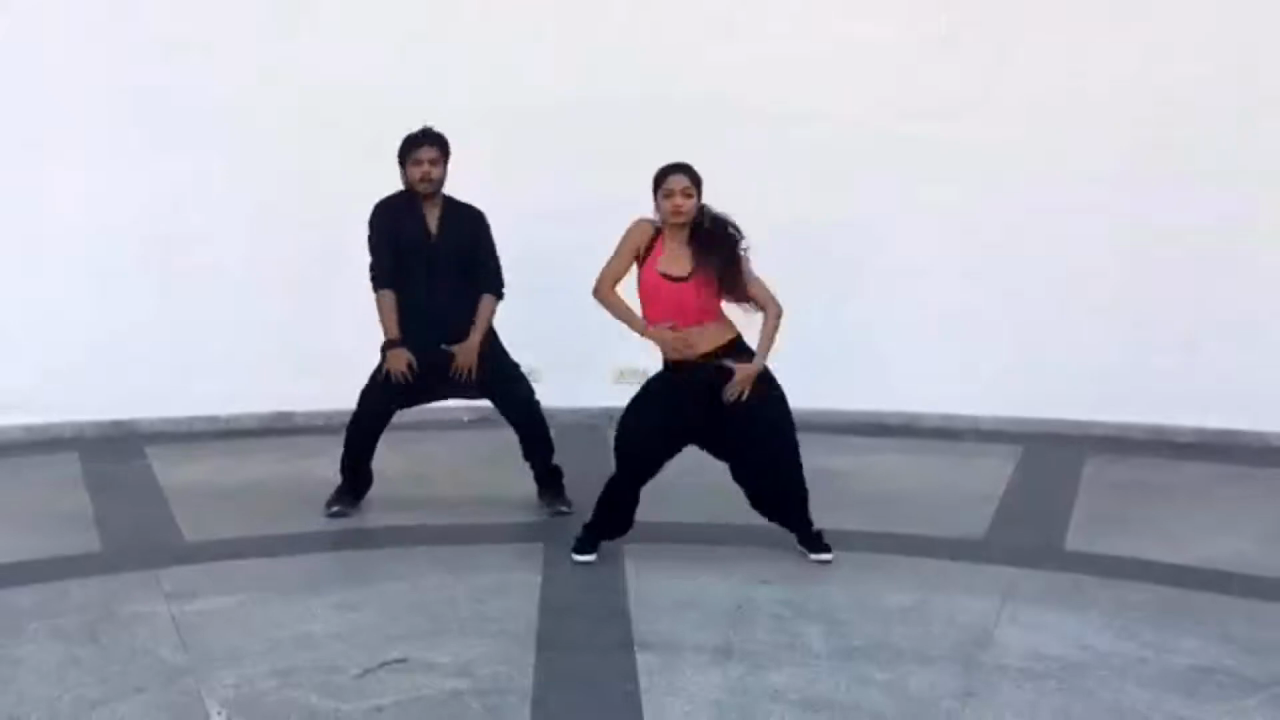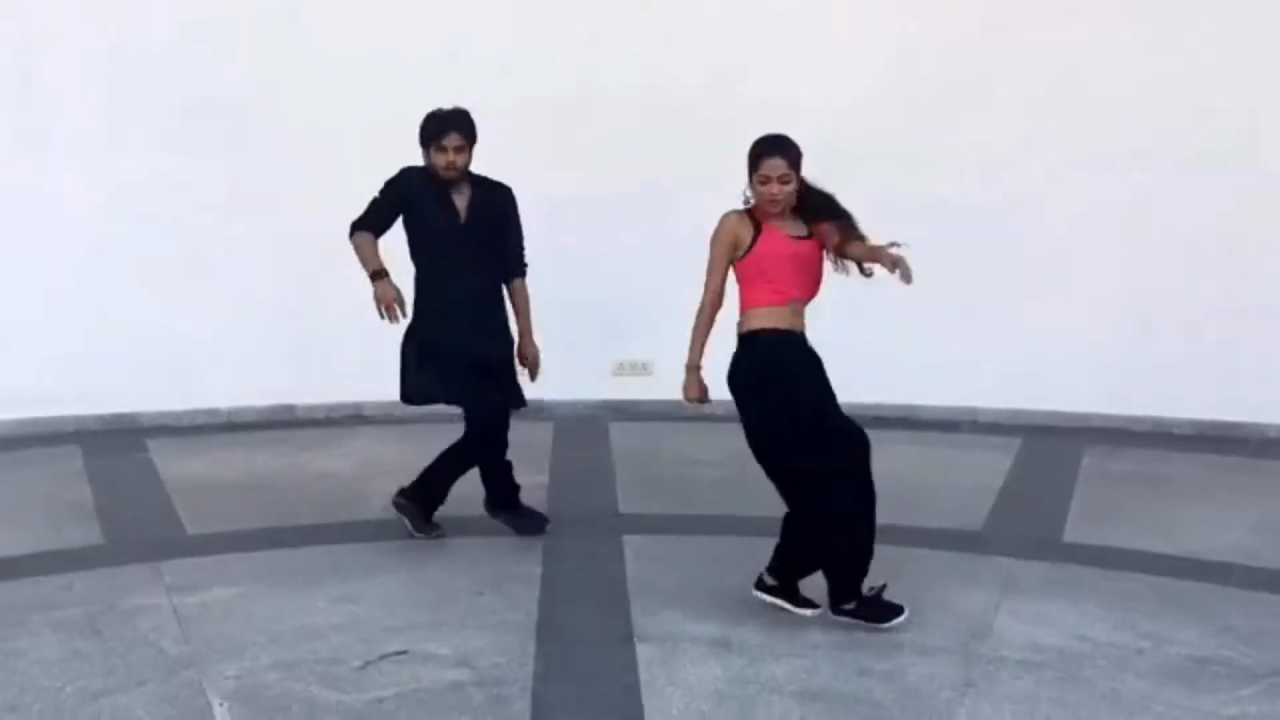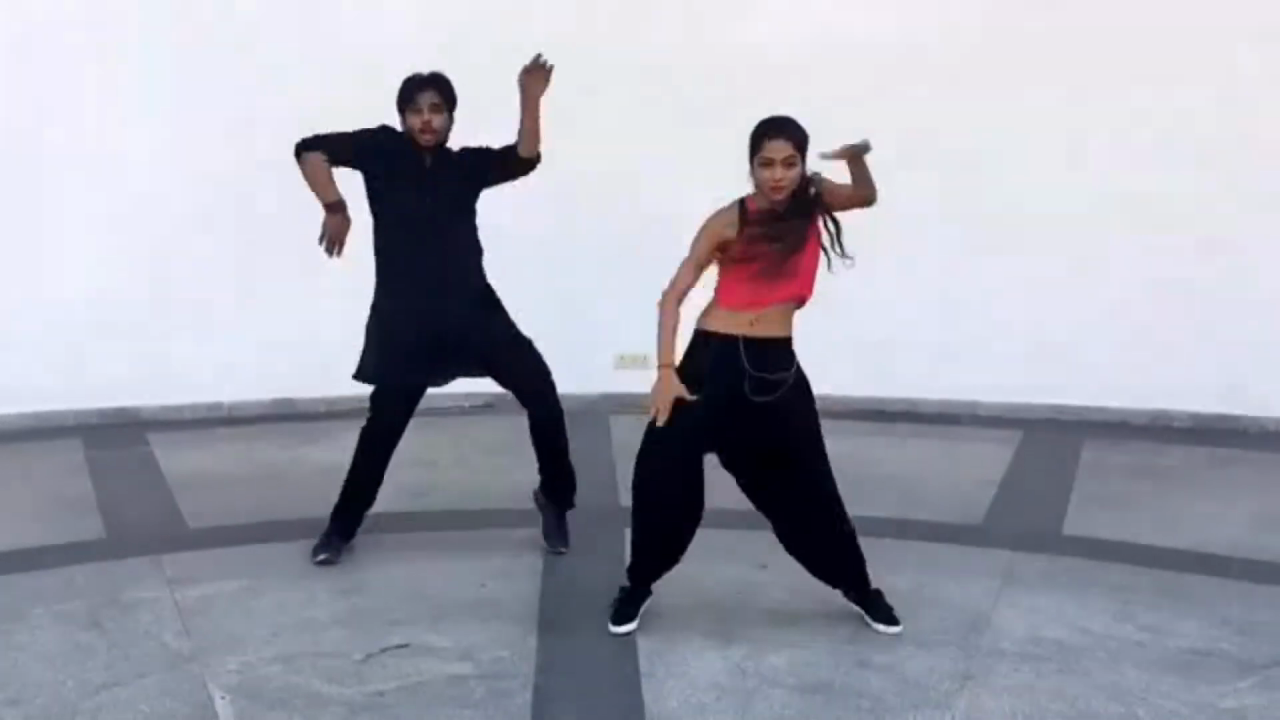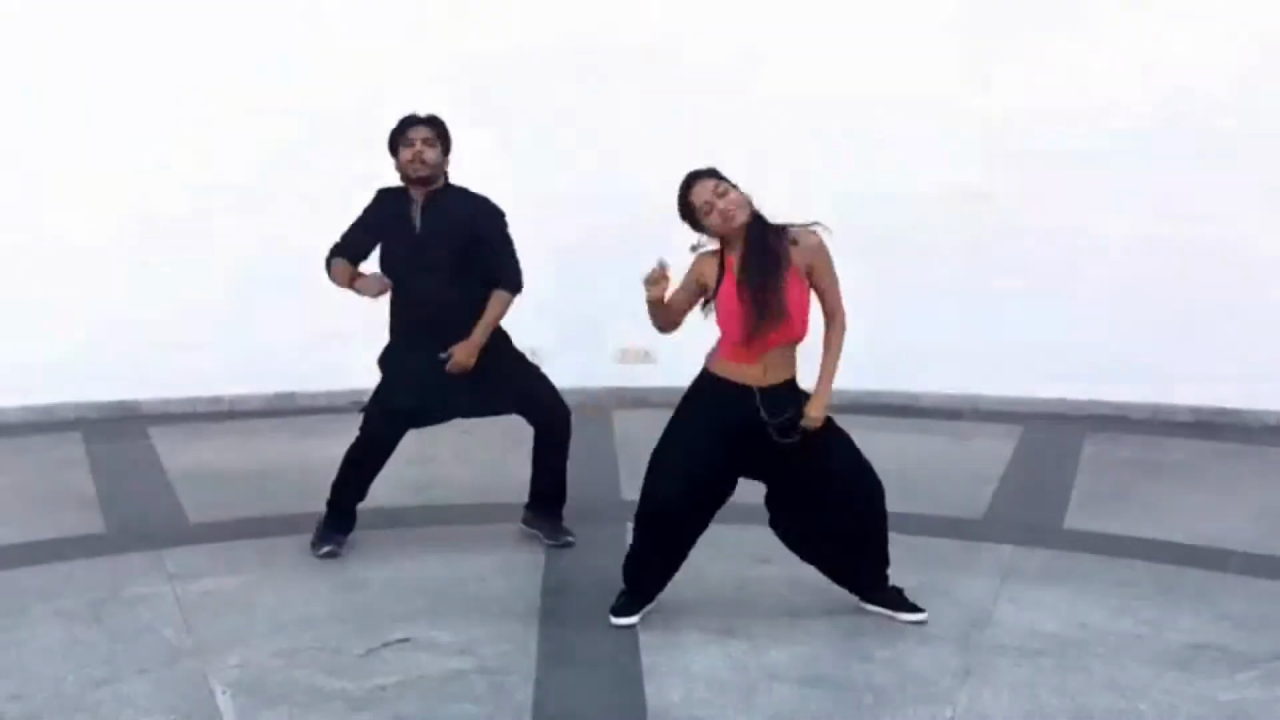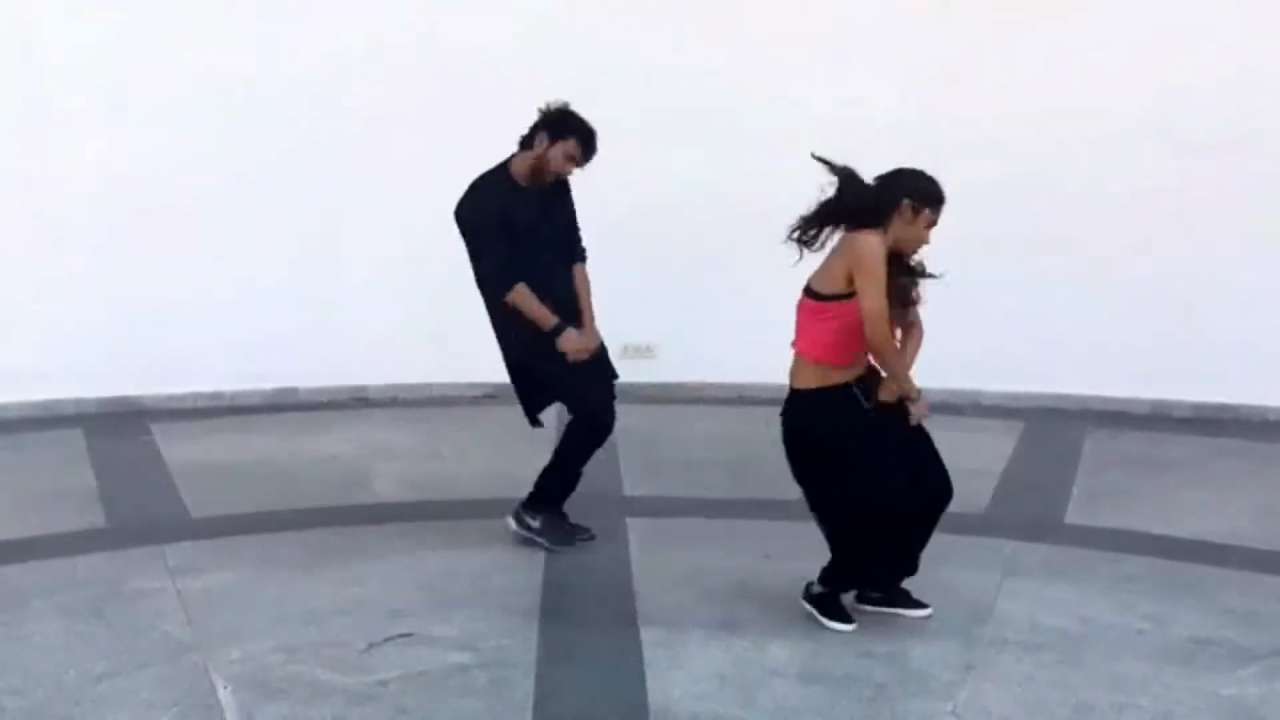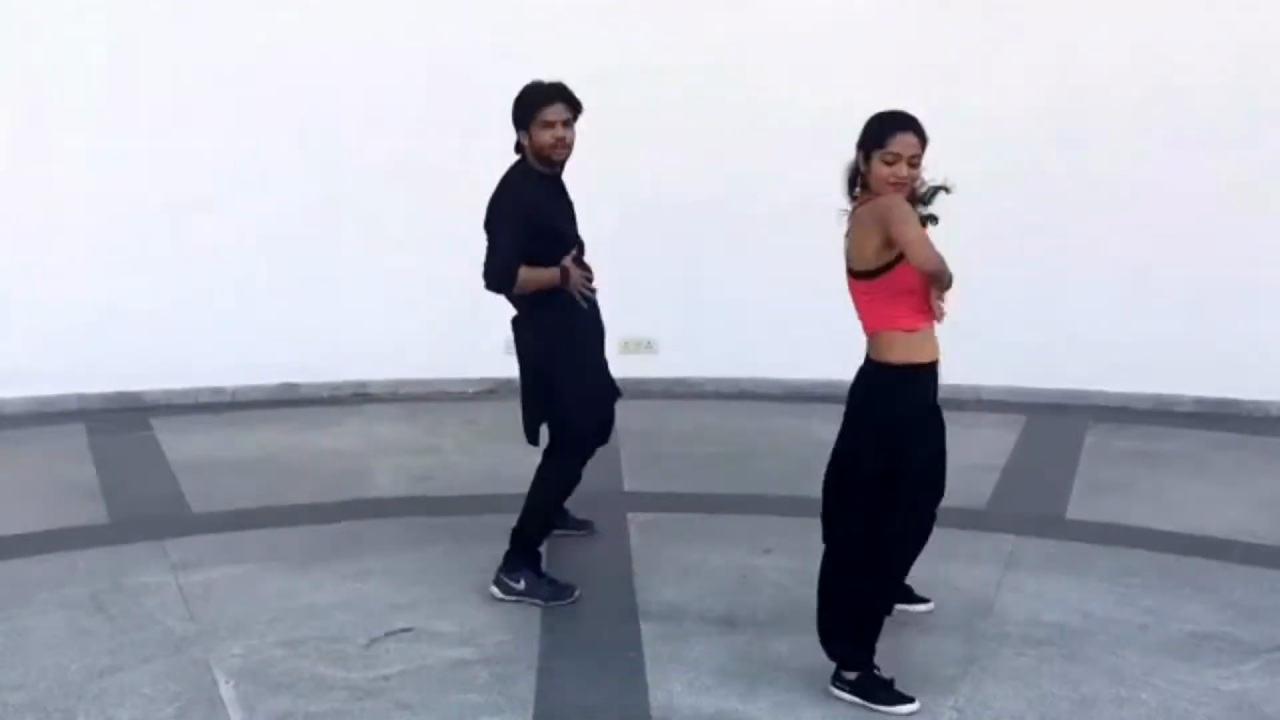
dt=0.7s
person 1, frame 1
left shoulder: (719, 247)
right shoulder: (644, 234)
left elbow: (771, 307)
right elbow: (603, 288)
left wrist: (757, 363)
right wrist: (650, 331)
left hip: (733, 369)
right hip: (679, 375)
left knee: (775, 454)
right knee: (633, 453)
left ankle: (802, 528)
right ankle: (598, 531)
person 1, frame 2
left shoulder: (814, 223)
right shoulder: (734, 224)
left elbow: (852, 247)
right elbow: (710, 300)
left wrist: (886, 257)
right wrist: (693, 368)
left hip: (800, 357)
right hip: (760, 358)
left knee: (819, 471)
right knee: (844, 452)
left ankle: (778, 578)
right ankle: (843, 594)
person 1, frame 3
left shoulder: (813, 202)
right shoulder: (728, 222)
left elbow: (865, 196)
right elbow: (674, 295)
left wrist: (856, 160)
right wrist: (665, 370)
left hip: (776, 367)
right hip: (711, 362)
left knee: (809, 487)
right knee: (662, 479)
left ankle: (858, 586)
right ankle: (637, 587)
person 1, frame 4
left shoulder: (803, 245)
right shoulder: (708, 266)
left elbow: (835, 320)
right elbow: (667, 324)
left wrist: (823, 392)
right wrist: (654, 298)
left hip: (784, 400)
right hip: (717, 400)
left knee: (856, 491)
right knee: (667, 499)
left ankle: (874, 586)
right ankle: (639, 587)
person 1, frame 5
left shoulder: (889, 261)
right shoulder: (864, 248)
left elbow: (910, 328)
right elbow: (878, 337)
left wrist: (895, 384)
right wrist: (909, 392)
left hip: (865, 389)
right hip: (820, 405)
left knee: (929, 489)
right knee: (880, 512)
left ankle: (876, 586)
right ankle: (825, 588)
person 1, frame 6
left shoulder: (874, 215)
right shoulder: (888, 207)
right elbow: (930, 268)
right wrist: (936, 286)
left hip: (892, 383)
right hip: (899, 390)
left knee: (891, 508)
right knee: (890, 518)
left ankle: (884, 585)
right ankle: (852, 667)
person 2, frame 1
left shoulder: (471, 219)
right shoulder: (389, 213)
left elbow: (491, 283)
right elbow: (383, 282)
left wrist: (474, 341)
right wrist: (394, 344)
left hip: (470, 337)
right hip: (414, 340)
left knee: (525, 408)
right knee: (367, 415)
left ankle: (549, 485)
right ankle: (352, 485)
person 2, frame 2
left shoulder: (498, 197)
right shoulder: (410, 186)
left elbow: (514, 269)
right elbow: (361, 231)
left wrist: (525, 334)
right wrist: (379, 276)
left hip: (489, 331)
right hip: (437, 332)
left knee: (491, 419)
right knee: (487, 419)
left ankle: (446, 499)
right ankle: (503, 501)
person 2, frame 3
left shoulder: (470, 165)
right shoulder: (381, 147)
left elbow: (524, 161)
right elbow: (311, 150)
left wrist: (530, 99)
right wrist: (335, 205)
left hip: (473, 310)
right hip: (404, 317)
left knee: (542, 396)
right knee: (383, 424)
left ankle: (555, 499)
right ankle: (342, 525)
person 2, frame 4
left shoulder: (476, 210)
right shoulder: (385, 207)
left elbow: (508, 281)
right elbow: (337, 260)
left wrist: (475, 343)
right wrist: (361, 280)
left hip: (481, 345)
right hip: (413, 352)
left knee: (554, 416)
right knee: (373, 438)
left ankle: (543, 511)
right ankle: (337, 519)
person 2, frame 5
left shoulder: (556, 188)
right shoulder: (481, 205)
left elbow: (574, 257)
right elbow: (502, 282)
left wrist: (587, 323)
right wrist: (559, 331)
left hip: (572, 325)
right hip: (533, 331)
left knee: (597, 416)
right knee: (593, 415)
left ankle: (545, 508)
right ankle: (535, 510)
person 2, frame 6
left shoulder: (548, 179)
right shoulder: (515, 192)
right elbow: (501, 275)
left wrist: (573, 268)
right wrist: (562, 275)
left hip: (574, 322)
right hip: (550, 330)
left knee: (595, 420)
right knee: (574, 439)
left ankle: (550, 510)
right ankle: (516, 568)
